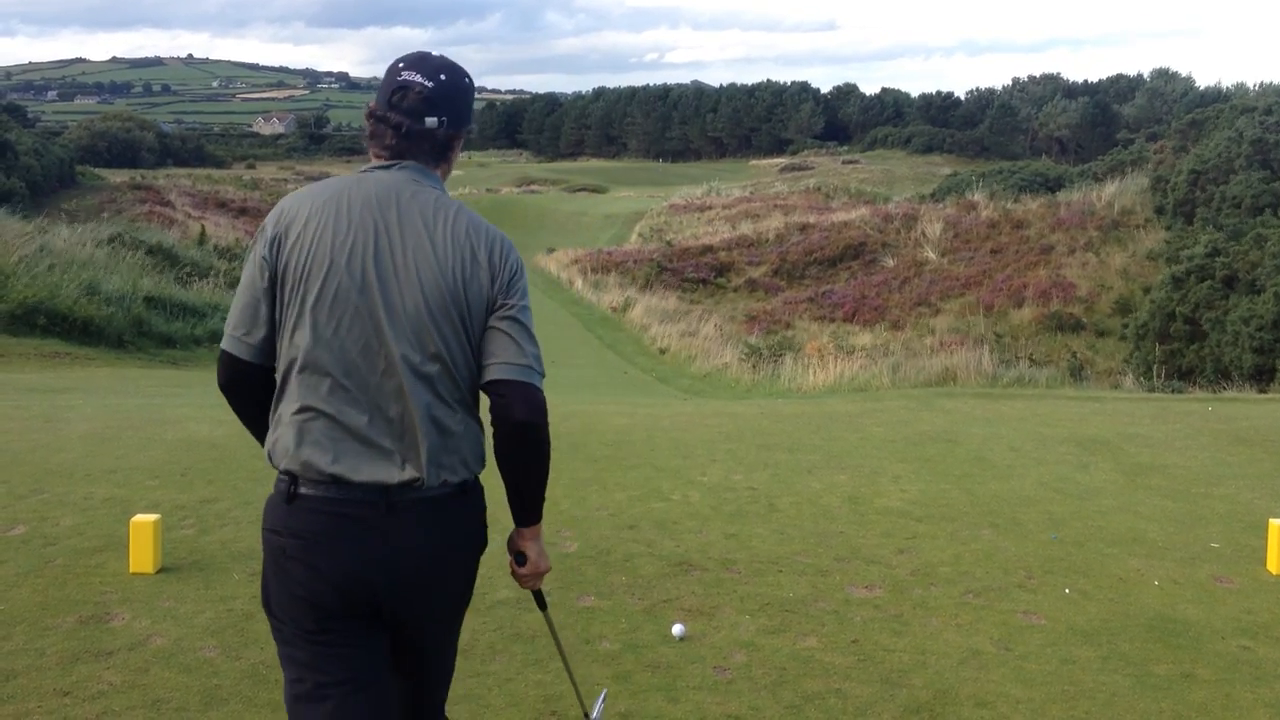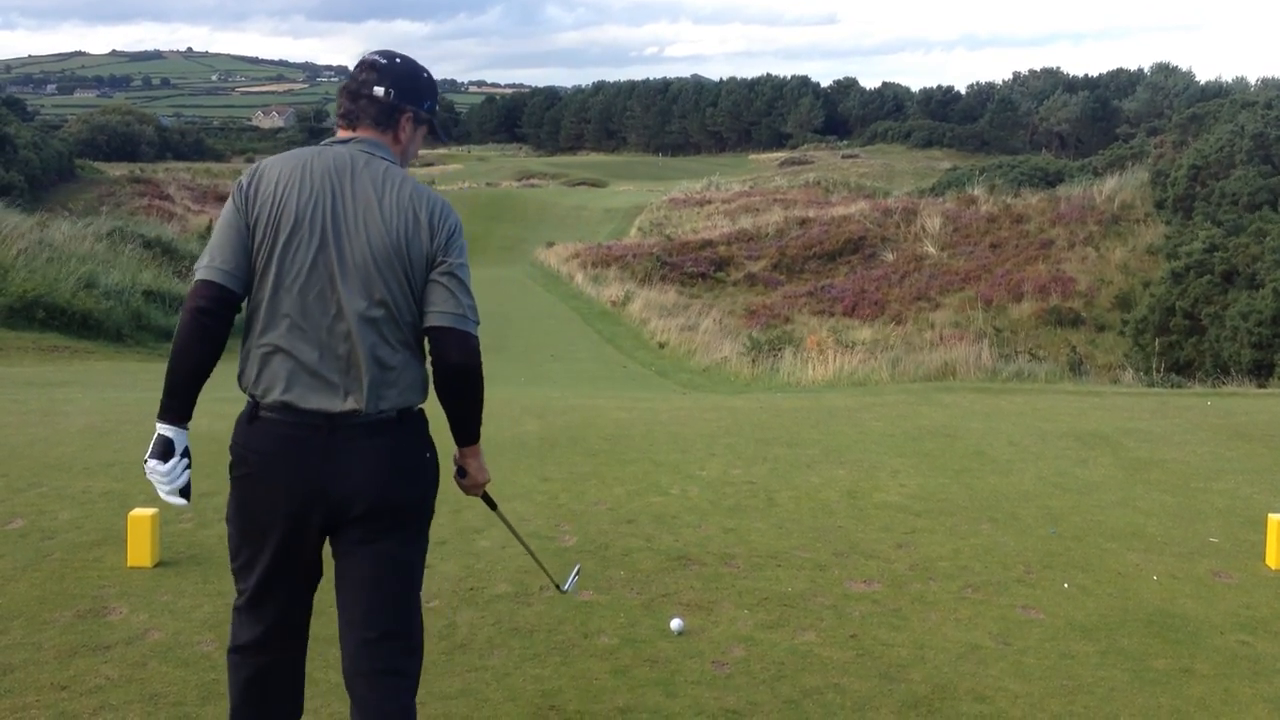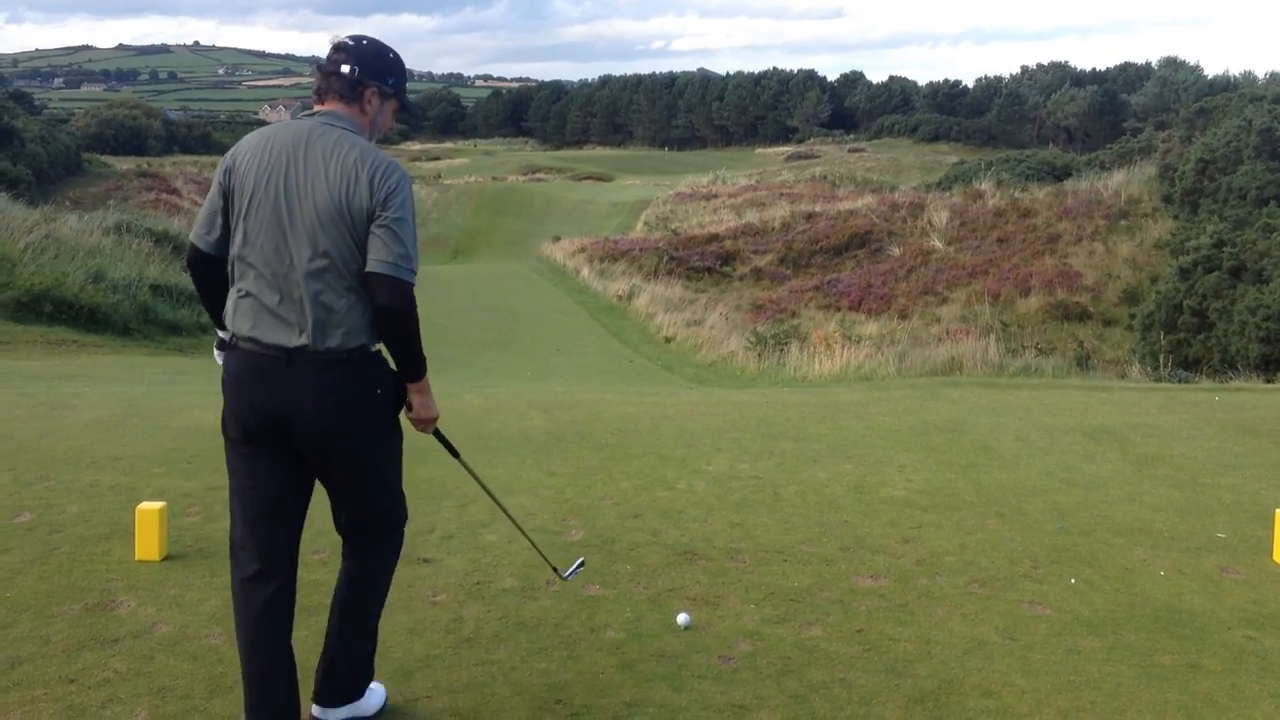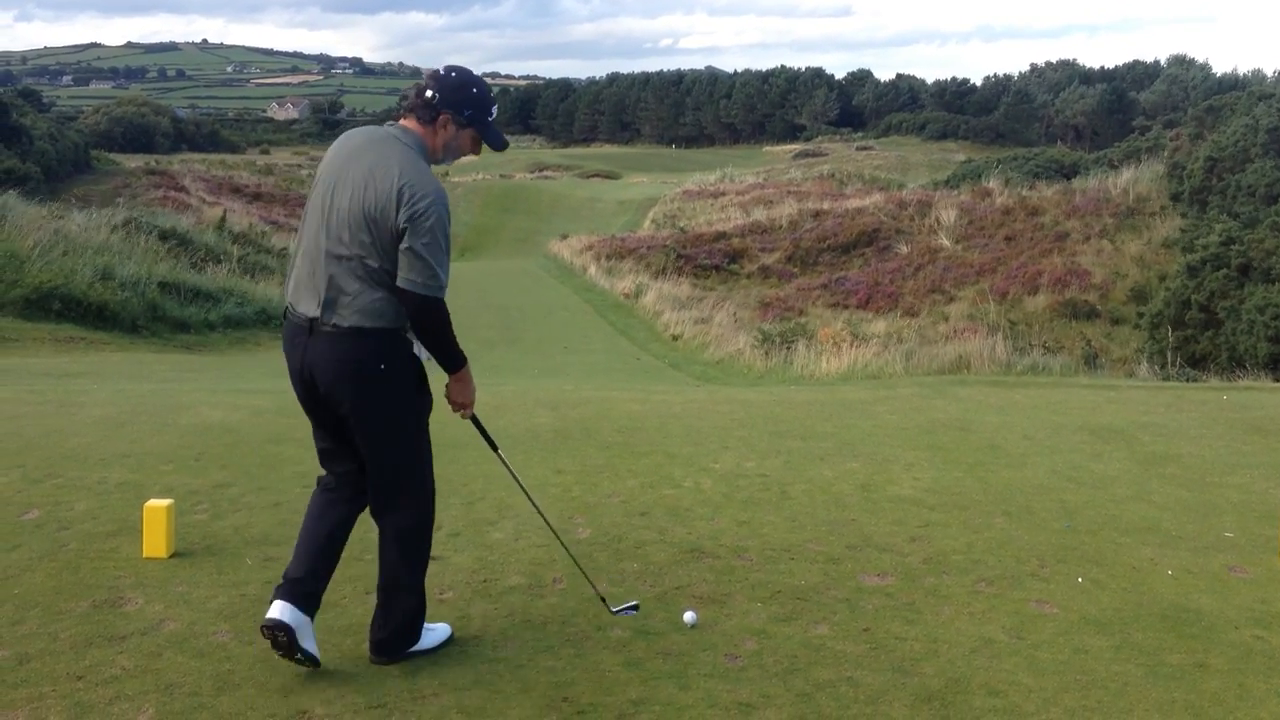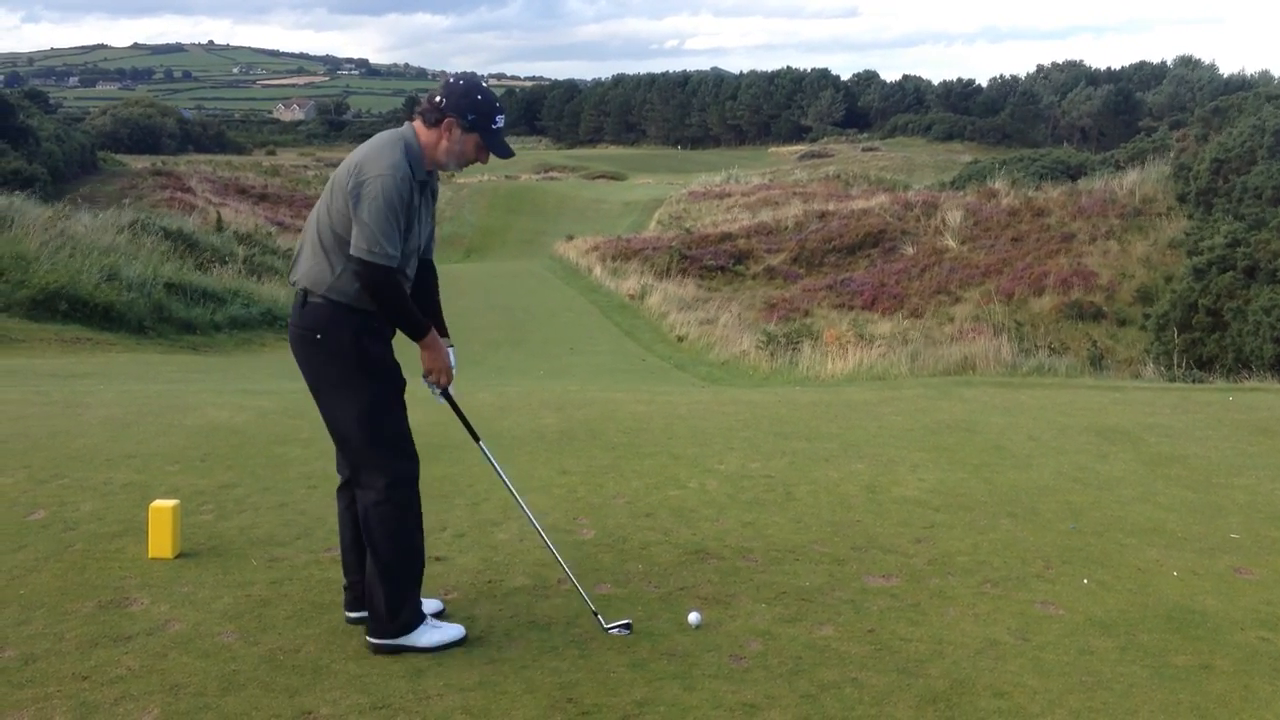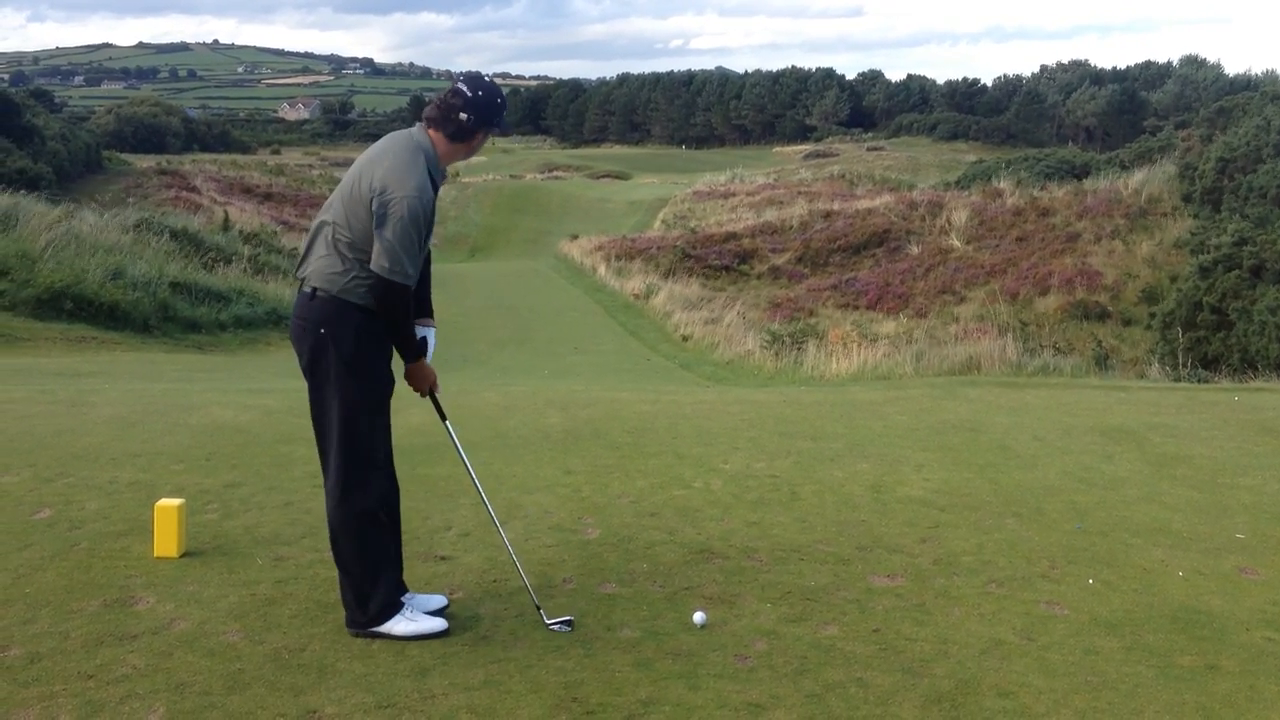
dt=0.5s
person 1, frame 1
left shoulder: (295, 215)
right shoulder: (487, 246)
left elbow: (239, 369)
right elbow: (519, 410)
right wrist: (528, 526)
left hip: (315, 526)
right hip: (438, 528)
person 1, frame 2
left shoulder: (264, 180)
right shoulder: (430, 210)
left elbow: (207, 307)
right elbow: (455, 350)
left wrist: (172, 424)
right wrist: (469, 445)
left hip: (276, 443)
right hip: (384, 454)
left knee: (264, 628)
right knee: (384, 660)
person 1, frame 3
left shoulder: (247, 151)
right shoulder: (380, 173)
left elbow: (202, 258)
right elbow: (390, 293)
right wrist: (416, 381)
left hip: (251, 376)
right hip: (342, 382)
left knee: (260, 560)
right knee: (373, 531)
person 1, frame 4
left shoulder: (349, 143)
right shoulder: (422, 191)
right elbow: (421, 300)
right wrist: (456, 370)
left hip: (304, 337)
right hip: (366, 353)
left knee: (344, 478)
right knee: (403, 494)
left ankle: (292, 602)
right ankle: (396, 634)
person 1, frame 5
left shoulder: (417, 168)
right shoulder: (387, 170)
left elbow: (418, 263)
right elbow: (376, 271)
left wrist: (439, 336)
right wrist: (425, 339)
left hip: (346, 324)
right hip: (335, 326)
left knee: (363, 464)
right knee: (388, 466)
left ankle: (366, 594)
right ankle: (395, 620)
person 1, frame 6
left shoulder: (406, 146)
right shoulder: (411, 187)
right elbow: (390, 285)
left wrist: (424, 323)
right wrist: (414, 358)
left hip: (341, 317)
right hip: (338, 322)
left knee: (371, 463)
right knee: (356, 469)
left ankle: (384, 591)
right ankle: (373, 608)
